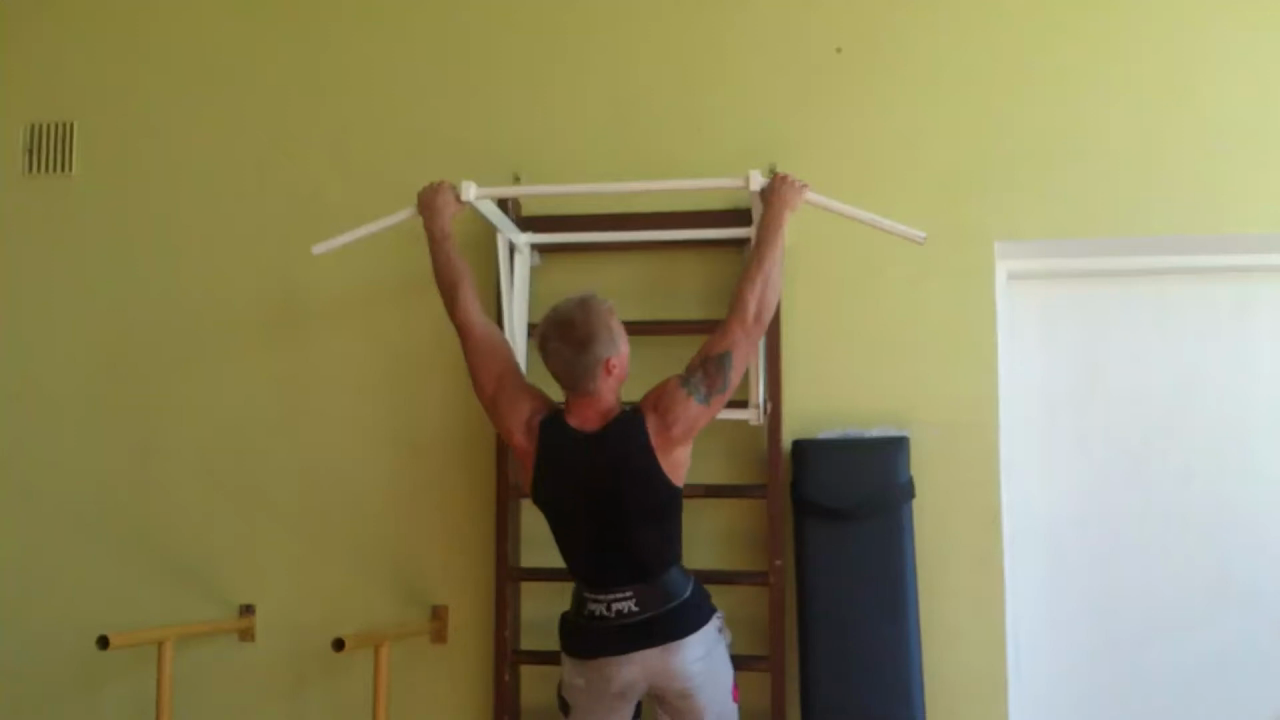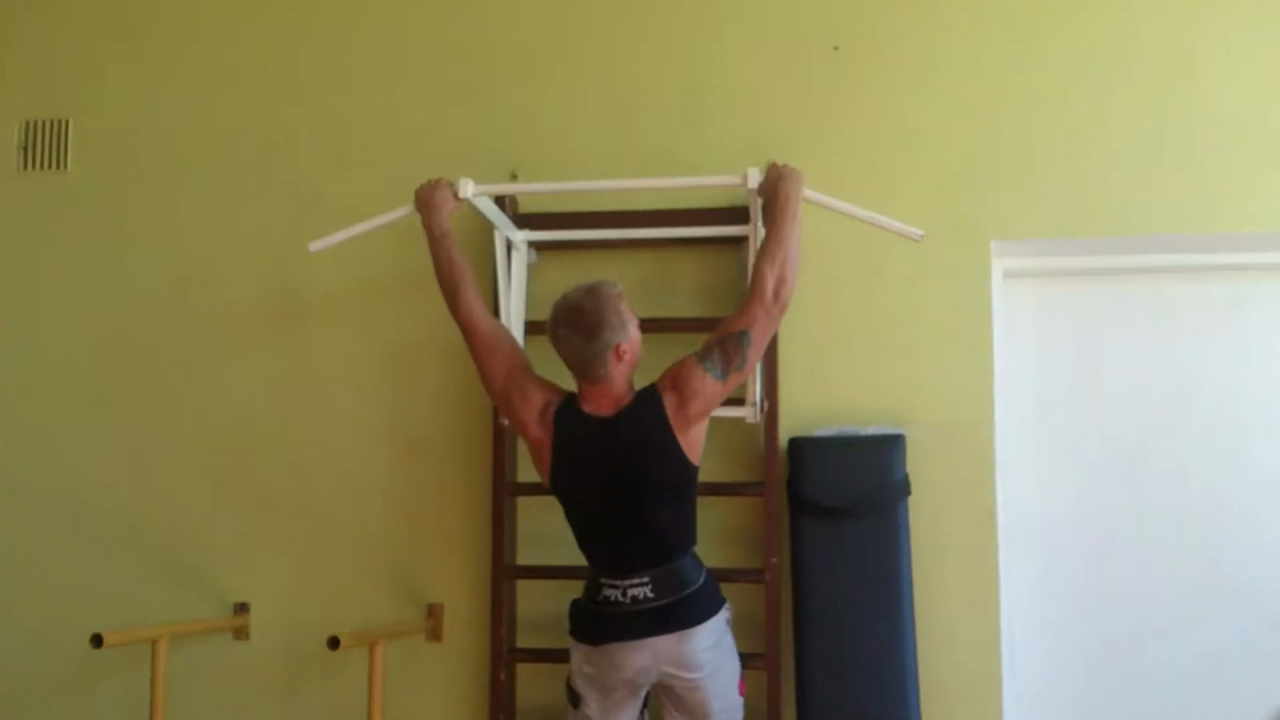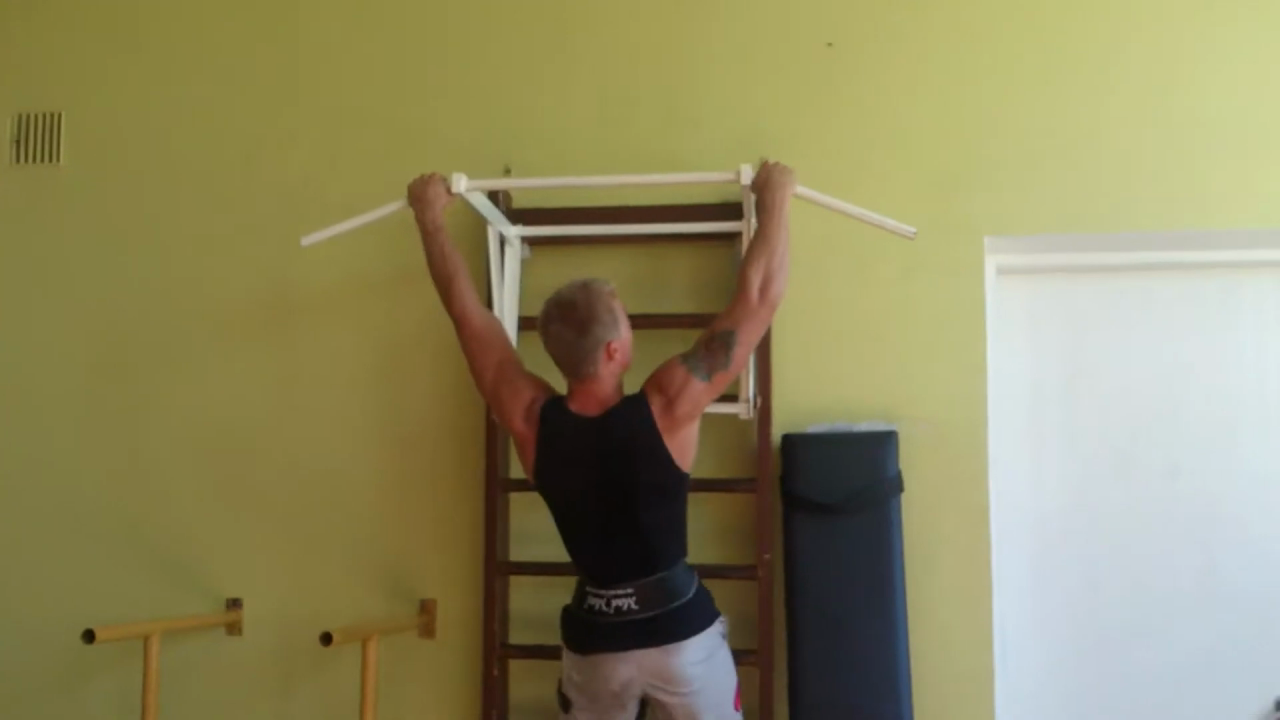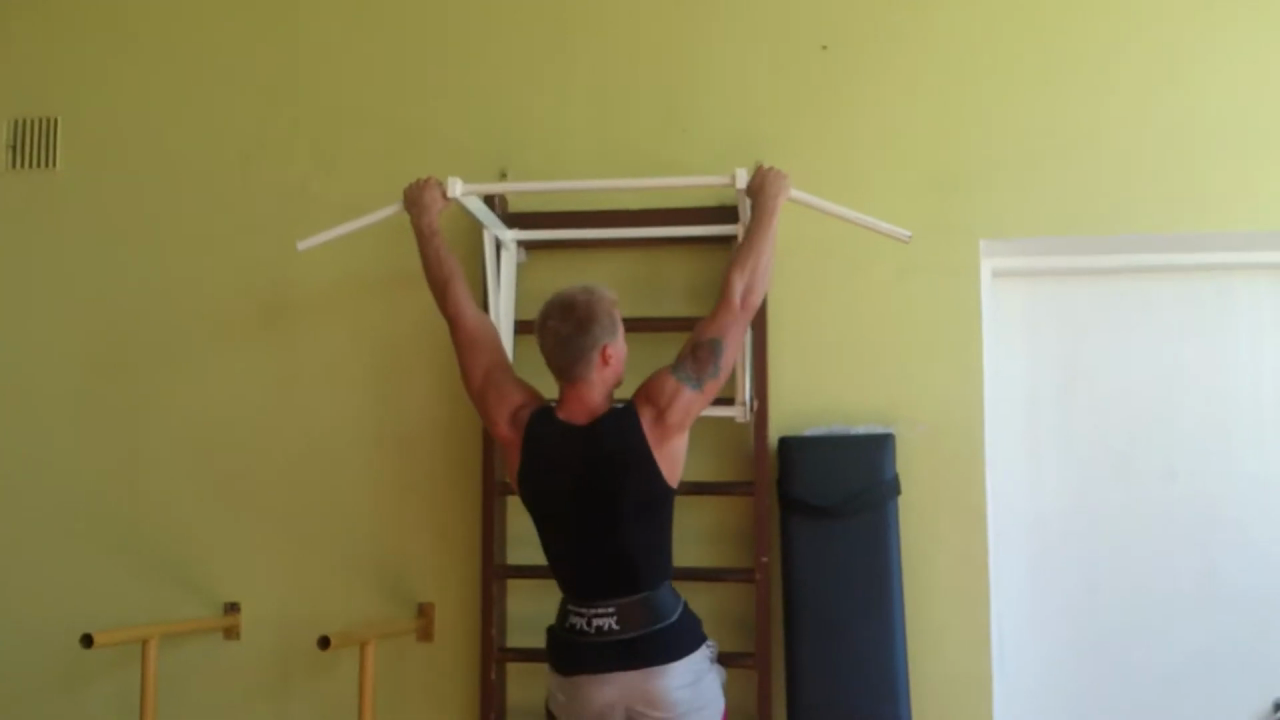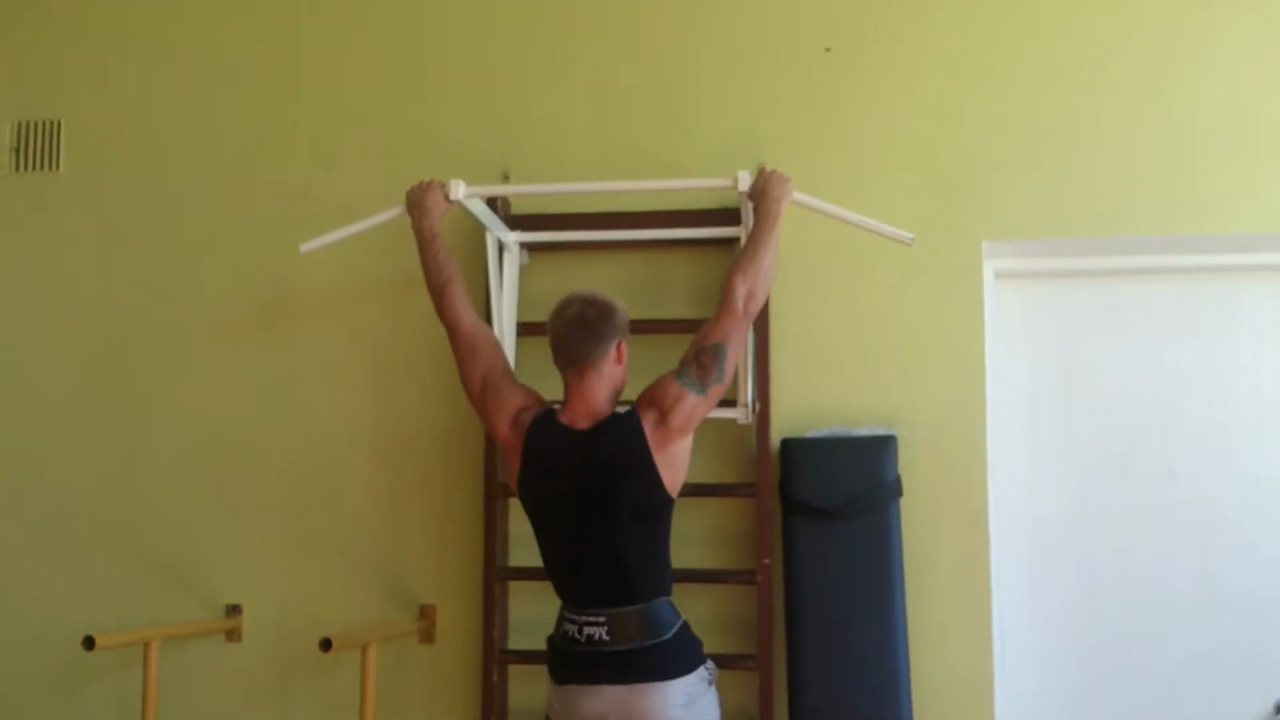
dt=0.2s
person 1, frame 1
left shoulder: (528, 434)
right shoulder: (661, 429)
left elbow: (470, 318)
right elbow: (749, 318)
left wrist: (438, 224)
right wrist: (775, 215)
left hip: (594, 643)
right hip: (678, 633)
person 1, frame 2
left shoulder: (543, 422)
right shoulder: (676, 408)
left elbow: (471, 314)
right elbow: (770, 297)
left wrist: (436, 222)
right wrist: (783, 196)
left hip: (605, 631)
right hip: (689, 623)
person 1, frame 3
left shoulder: (531, 422)
right shoulder: (667, 410)
left elbow: (466, 309)
right elbow: (759, 298)
left wrist: (429, 217)
right wrist: (774, 198)
left hip: (594, 639)
right hip: (680, 632)
person 1, frame 4
left shoulder: (518, 429)
right shoulder: (658, 420)
left elbow: (462, 313)
right elbow: (739, 301)
left wrist: (426, 221)
right wrist: (767, 204)
left hip: (579, 658)
right hip: (667, 653)
person 1, frame 5
left shoulder: (520, 432)
right shoulder: (660, 426)
left elbow: (459, 317)
right elbow: (739, 307)
left wrist: (426, 223)
right wrist: (770, 208)
left hip: (577, 673)
right hip: (662, 670)
